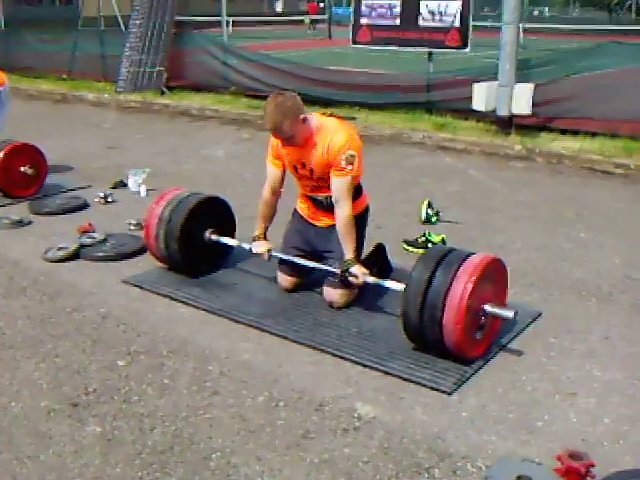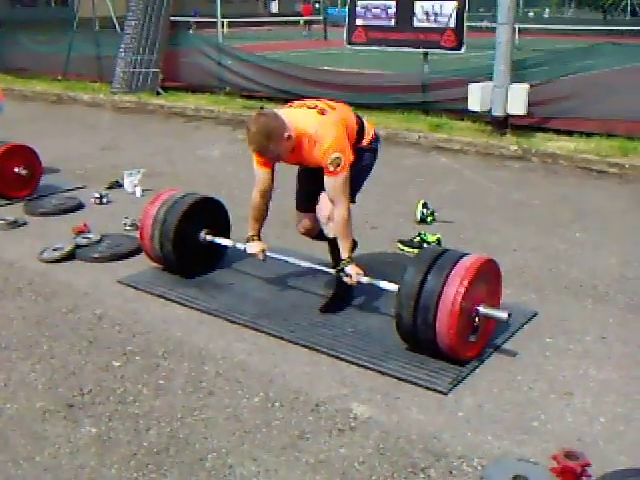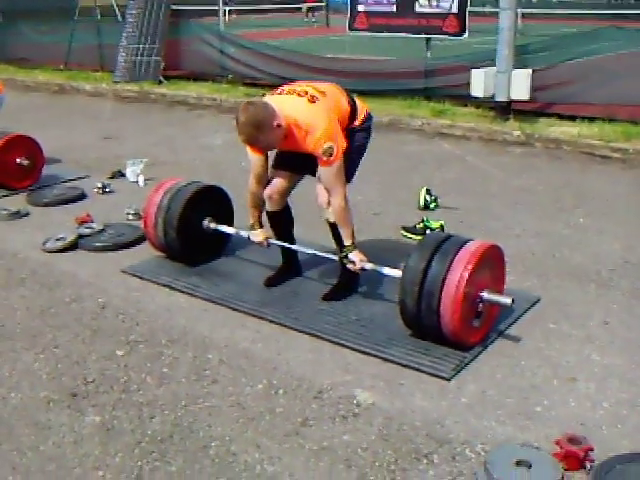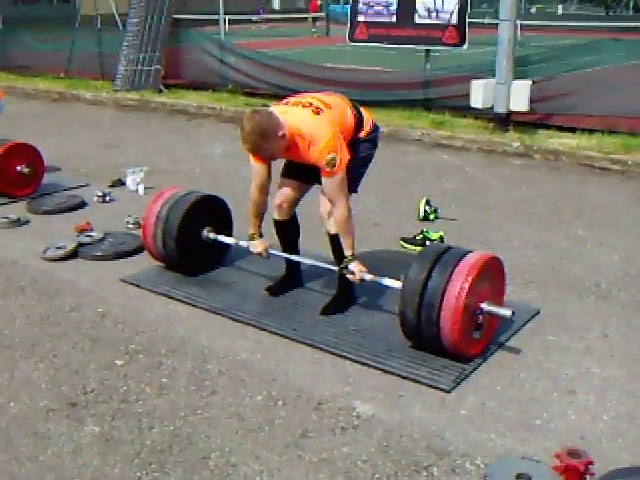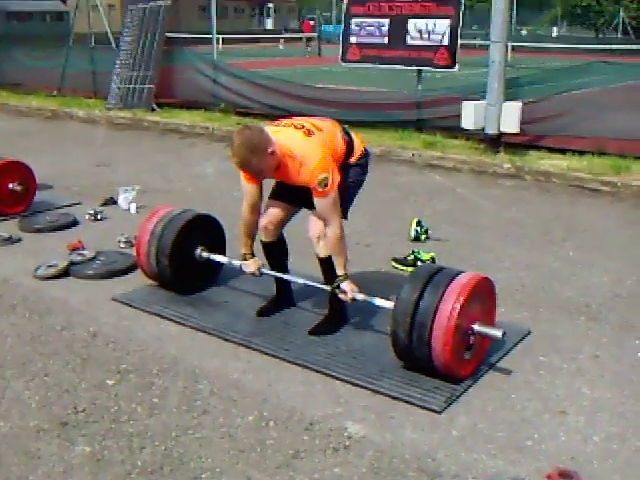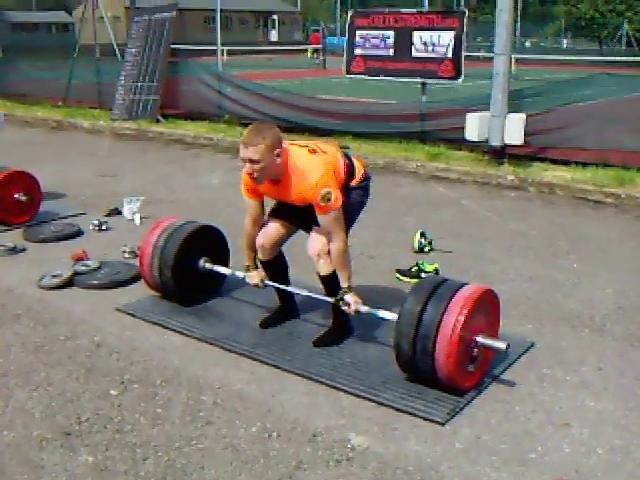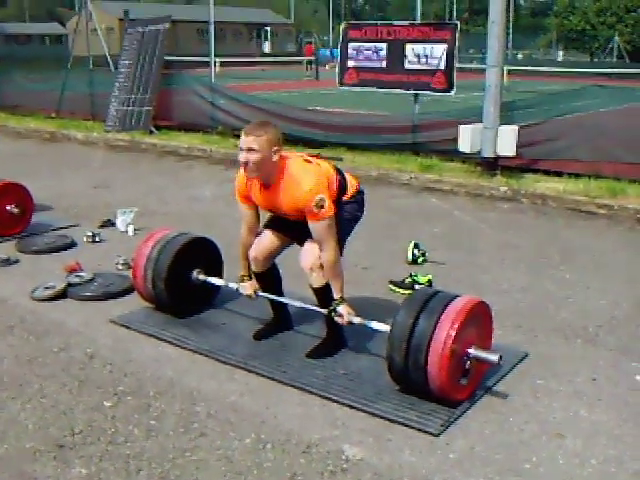
dt=0.5s
person 1, frame 1
left shoulder: (339, 140)
right shoulder: (280, 138)
left elbow: (342, 205)
right elbow: (271, 190)
left wrist: (351, 261)
right wrist: (260, 236)
left hip: (344, 218)
right hip: (307, 214)
left knee: (336, 297)
right knee: (287, 283)
left ankle: (375, 259)
right ankle: (323, 260)
person 1, frame 2
left shoulder: (325, 139)
right shoulder: (267, 136)
left elbow: (340, 205)
right elbow: (261, 192)
left wrist: (347, 261)
right wrist: (253, 237)
left hip: (359, 146)
right hip: (314, 155)
left knee: (326, 213)
right knee: (306, 226)
left ankle: (344, 286)
right ankle: (344, 243)
person 1, frame 3
left shoulder: (317, 128)
right shoulder: (259, 122)
left elbow: (336, 194)
right elbow: (257, 179)
left wrist: (350, 247)
right wrist: (255, 225)
left hip: (351, 124)
left knee: (325, 199)
right knee: (273, 193)
left ankle: (348, 274)
right ankle: (290, 262)
person 1, frame 4
left shoulder: (320, 139)
right shoulder: (263, 133)
left elbow: (340, 205)
right elbow: (259, 189)
left wrist: (351, 258)
right wrist: (255, 235)
left hip: (357, 135)
left knee: (328, 209)
right knee: (282, 202)
left ankle: (346, 288)
right ankle: (293, 273)
person 1, frame 5
left shoulder: (312, 160)
right shoulder: (254, 153)
left elbow: (333, 224)
right elbow: (250, 208)
left wrist: (342, 277)
right wrist: (247, 255)
left hip: (348, 161)
left knee: (317, 232)
right knee: (268, 223)
left ankle: (337, 309)
right ankle: (283, 293)
person 1, frame 6
left shoulder: (312, 176)
right shoulder: (251, 174)
left elbow: (337, 239)
right elbow: (253, 221)
left wrist: (346, 290)
right wrist: (251, 267)
left hip: (349, 186)
left knee: (317, 249)
right knee: (265, 242)
left ankle: (341, 322)
right ankle: (287, 306)
person 1, frame 7
left shoulder: (306, 184)
right shoulder: (245, 180)
left elbow: (328, 248)
right elbow: (248, 229)
left wrist: (339, 301)
right wrist: (245, 277)
left hip: (343, 201)
left knee: (310, 262)
right knee: (258, 254)
left ankle: (335, 334)
right ankle: (281, 317)
